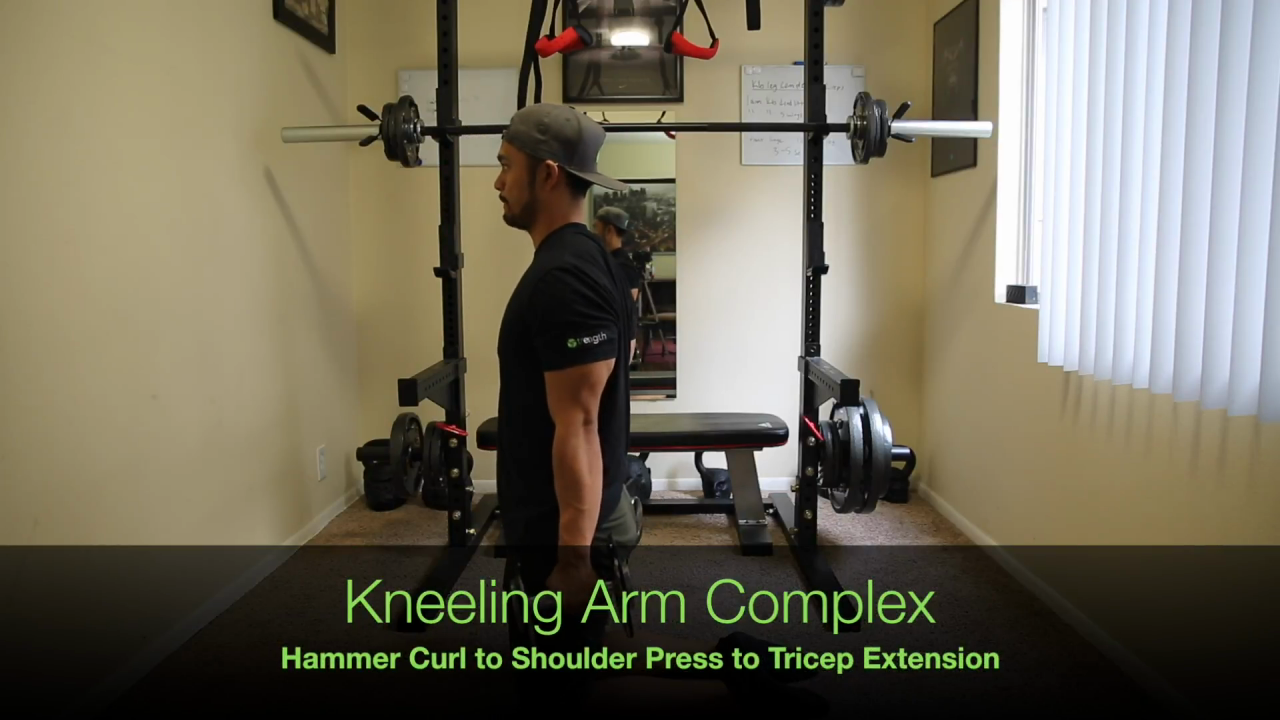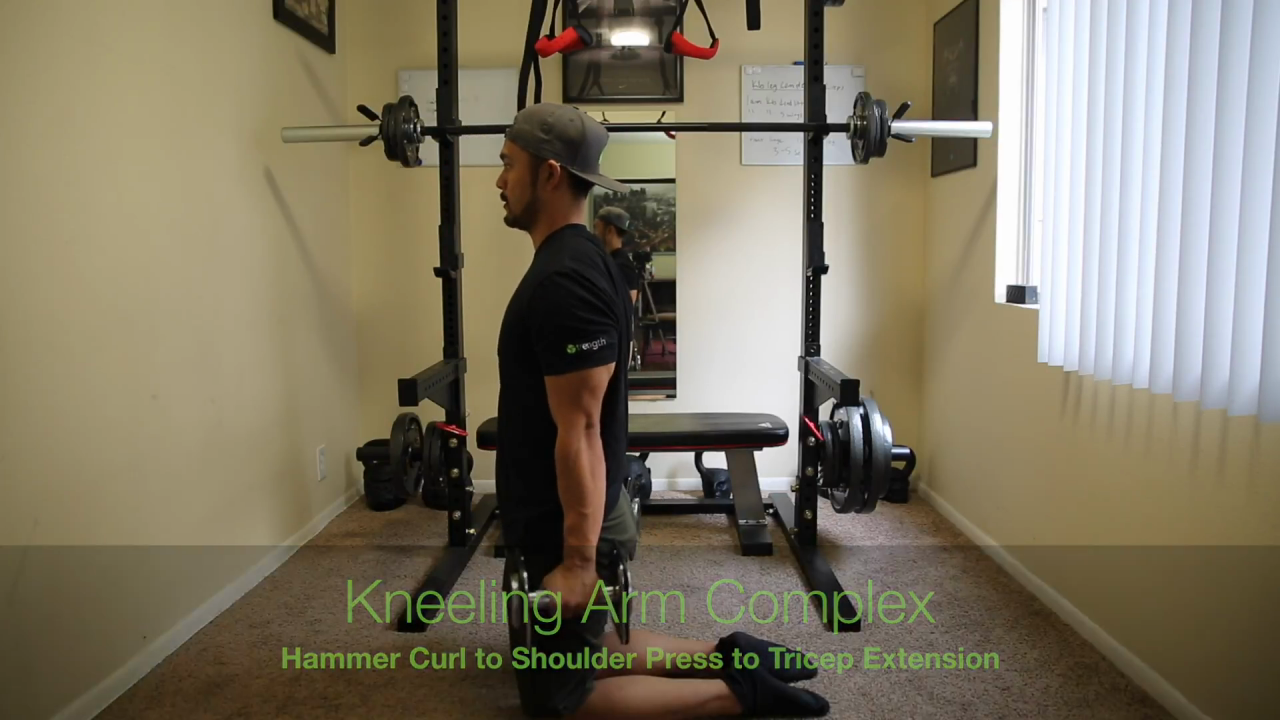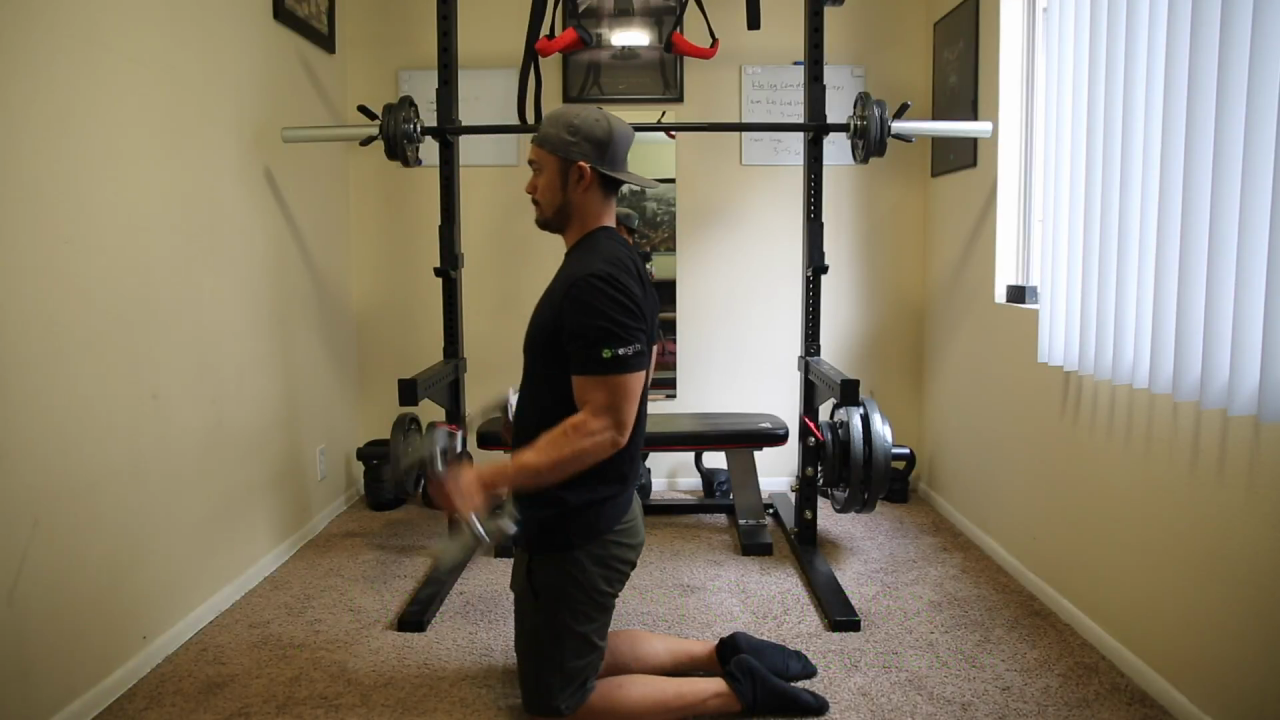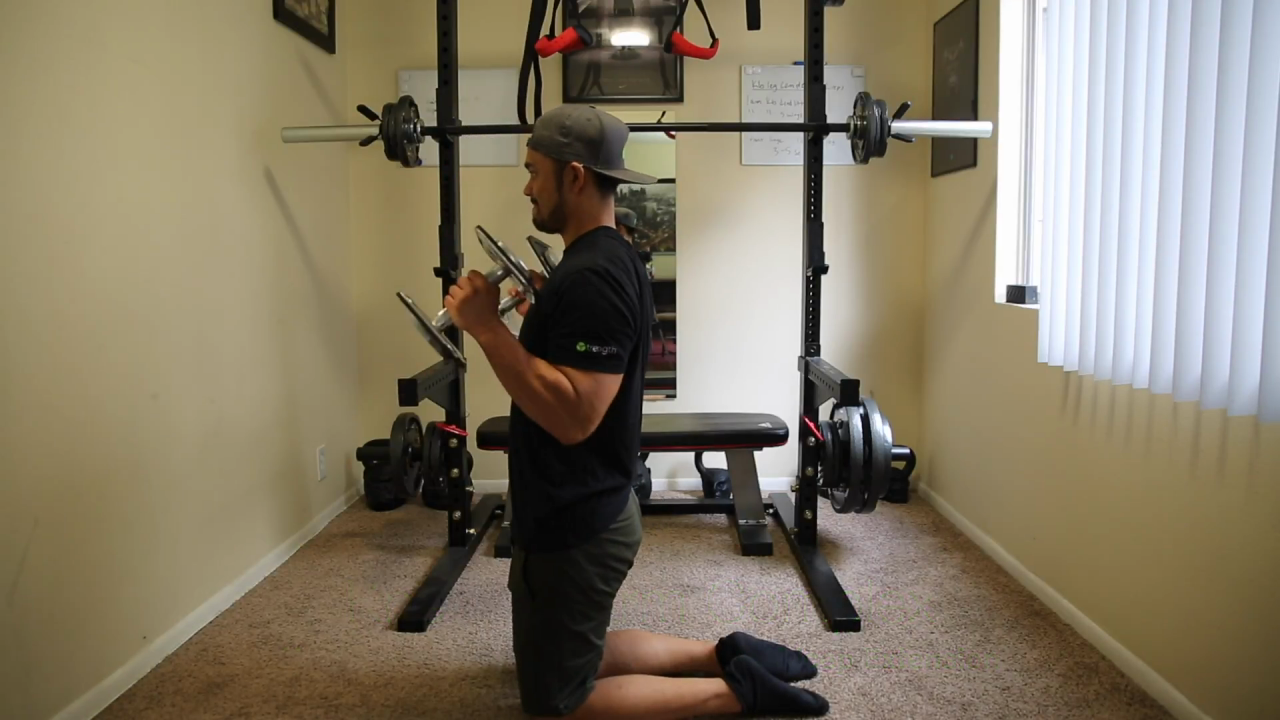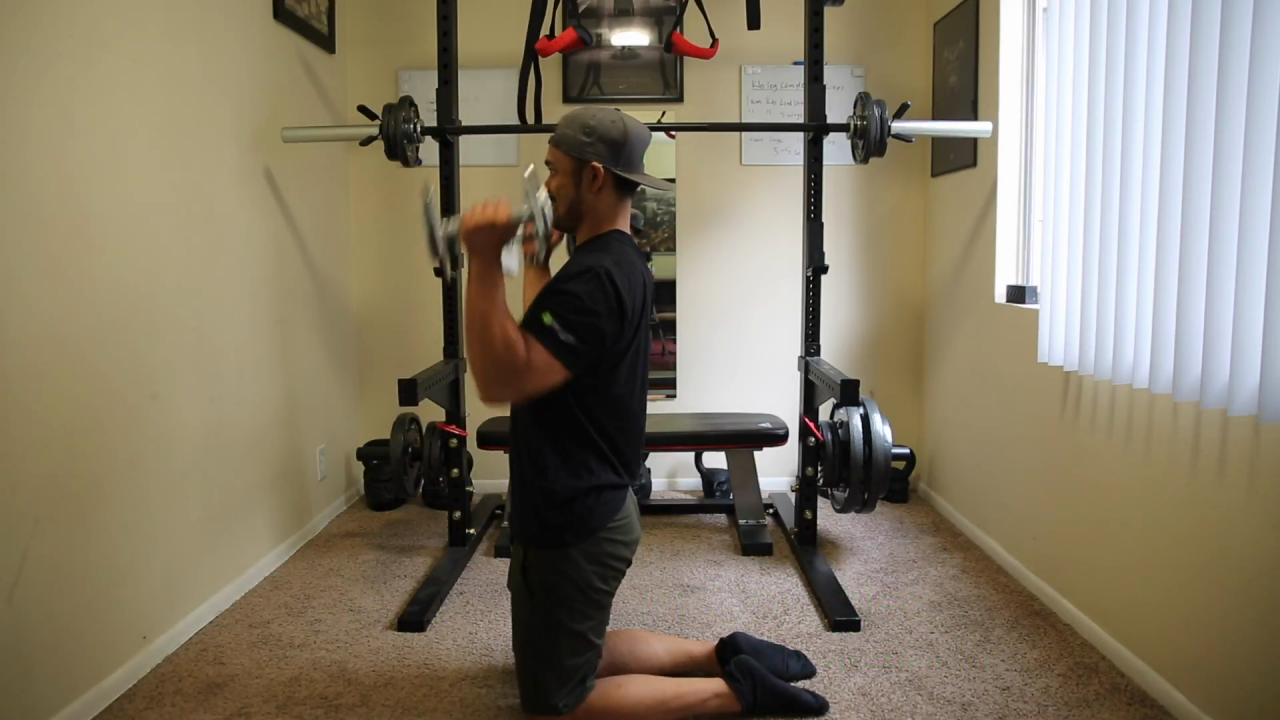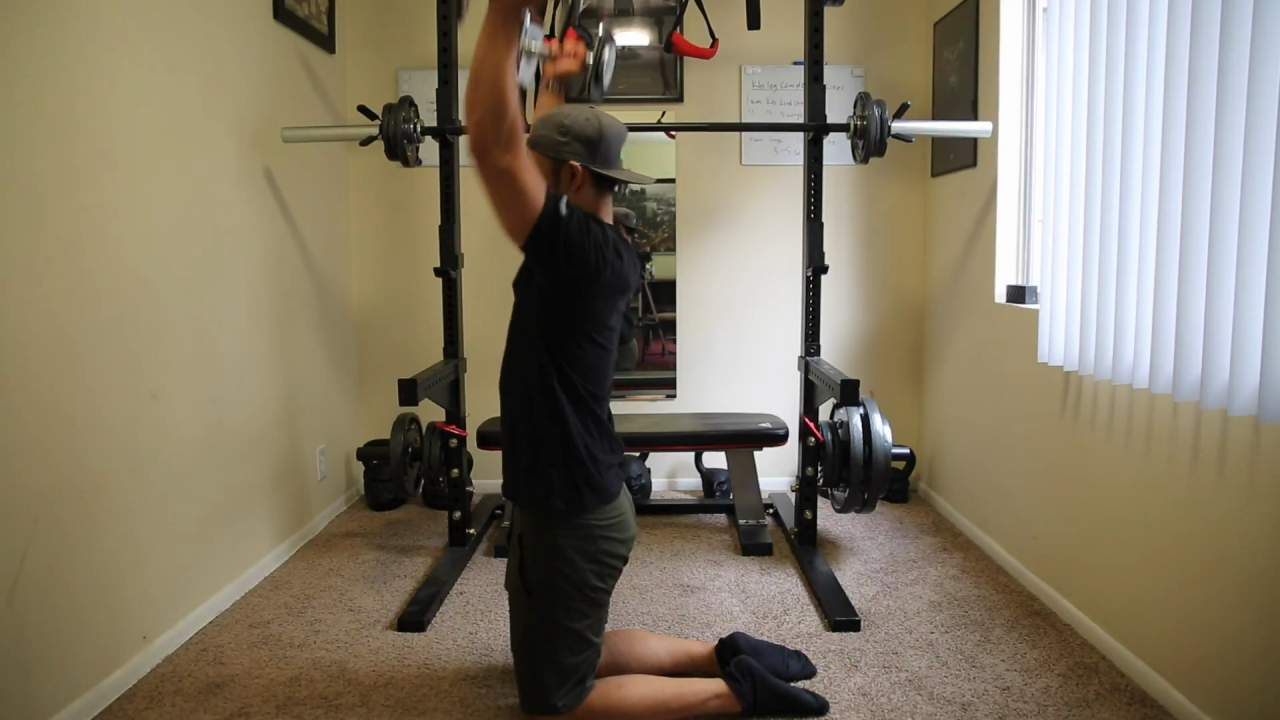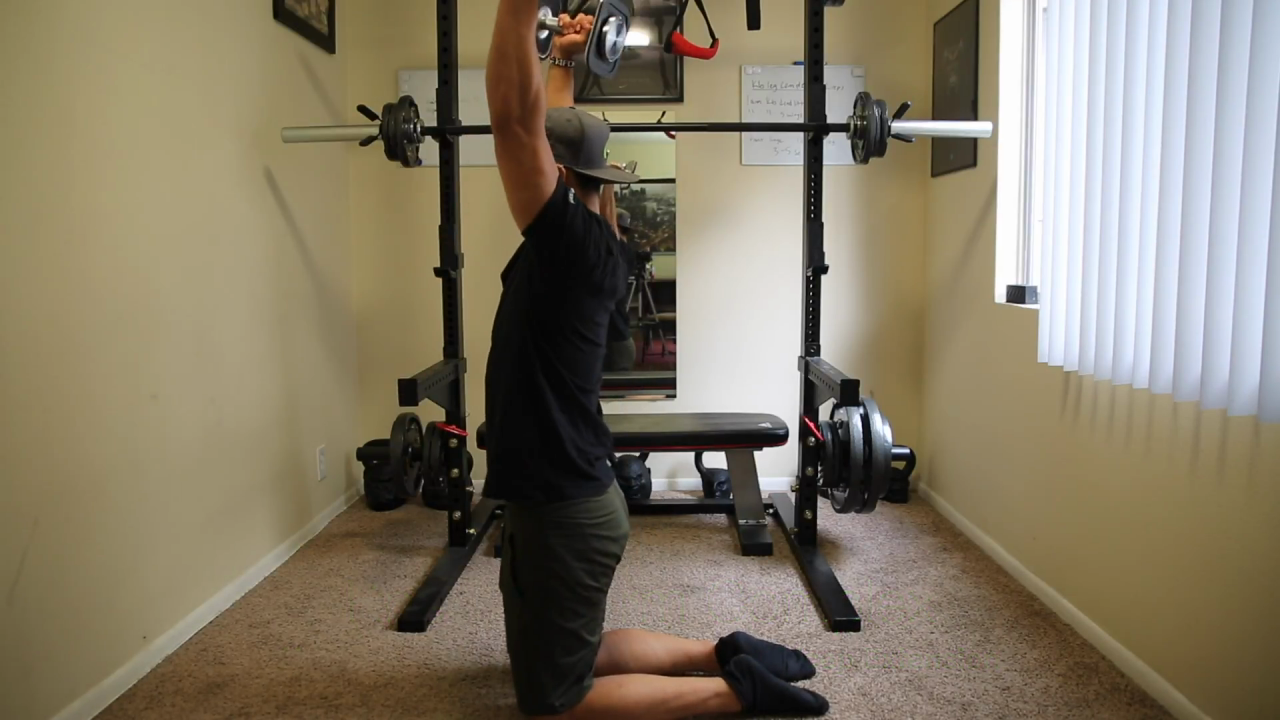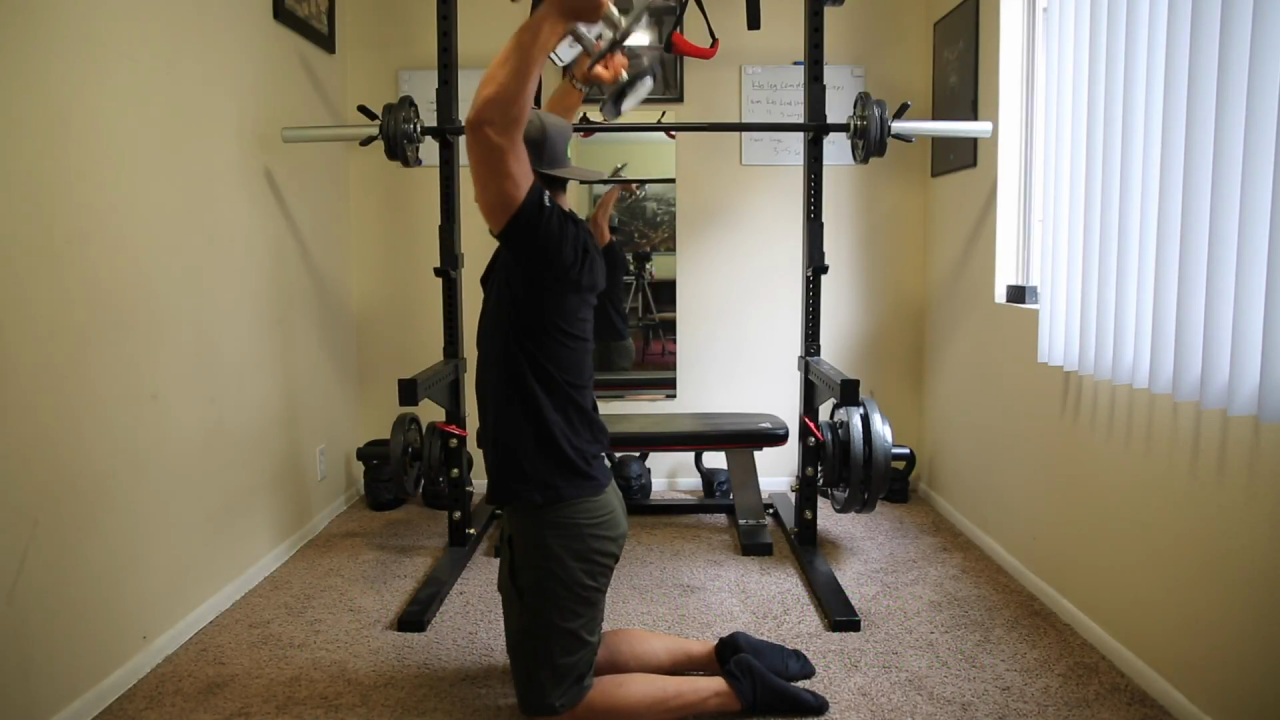
dt=0.4s
person 1, frame 1
left shoulder: (563, 279)
right shoulder: (577, 261)
left elbow: (577, 426)
left wrist: (573, 557)
left hip: (564, 529)
right hip: (564, 520)
right knee: (583, 652)
right ankle: (726, 656)
person 1, frame 2
left shoulder: (563, 281)
right shoulder: (574, 262)
left elbow: (580, 430)
left wrist: (578, 561)
left hip: (561, 530)
right hip: (564, 519)
right knee: (577, 652)
right ankle: (723, 656)
person 1, frame 3
left shoulder: (597, 281)
right shoulder: (603, 264)
left elbow: (606, 425)
right elbow: (626, 376)
left wrist: (489, 481)
right wrist: (516, 457)
left hip: (577, 527)
right hip: (582, 514)
right knee: (576, 650)
right ankle: (723, 654)
person 1, frame 4
left shoulder: (593, 277)
right shoulder: (601, 260)
left elbow: (574, 416)
left wrist: (490, 329)
right wrist: (536, 317)
left hip: (574, 526)
right hip: (582, 512)
right knee: (576, 654)
right ankle: (723, 655)
person 1, frame 5
left shoulder: (597, 279)
right shoulder: (611, 262)
left elbow: (499, 380)
right elbow: (544, 359)
left wrist: (483, 266)
right wrist: (537, 261)
left hip: (572, 525)
right hip: (586, 510)
right knee: (574, 653)
right ankle: (724, 655)
person 1, frame 6
left shoulder: (581, 250)
right shoulder: (594, 246)
left elbow: (491, 141)
right elbow: (523, 157)
right wrist: (555, 83)
left hip: (568, 515)
right hip: (580, 500)
right knee: (575, 651)
right ankle: (723, 654)
person 1, frame 7
left shoulder: (571, 242)
right shoulder: (580, 245)
left elbow: (515, 119)
right elbow: (540, 127)
right wrist: (563, 61)
left hip: (561, 513)
right hip: (575, 499)
right knee: (570, 654)
right ankle: (724, 653)
person 1, frame 8
left shoulder: (548, 243)
right shoulder: (560, 243)
left elbow: (489, 123)
right elbow: (523, 137)
right wrist: (578, 83)
left hip: (560, 513)
right hip: (570, 498)
right knee: (570, 653)
right ankle: (725, 653)
